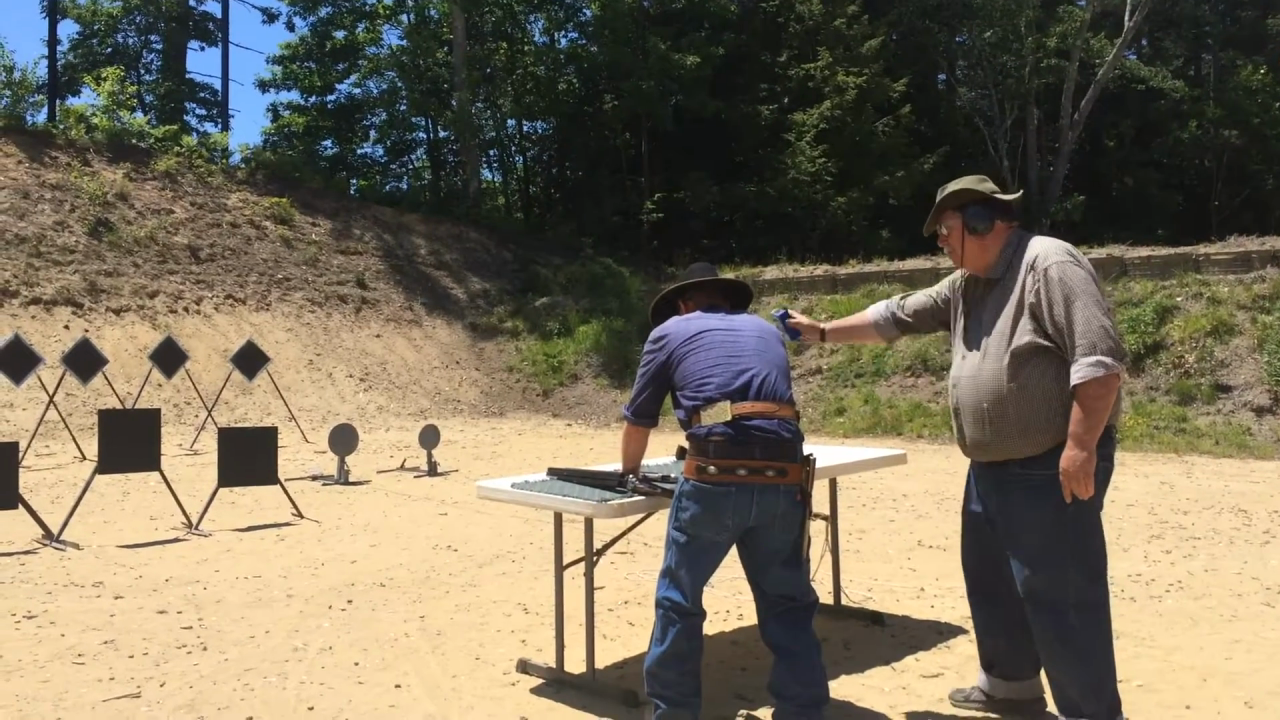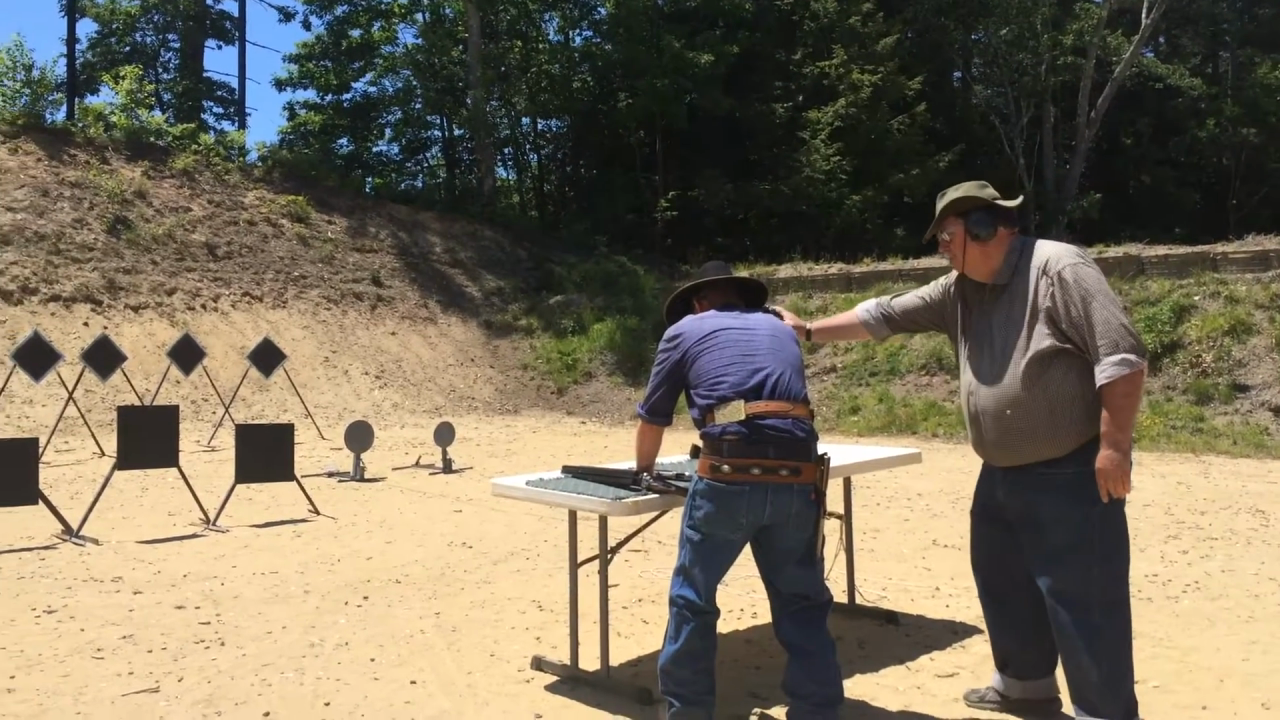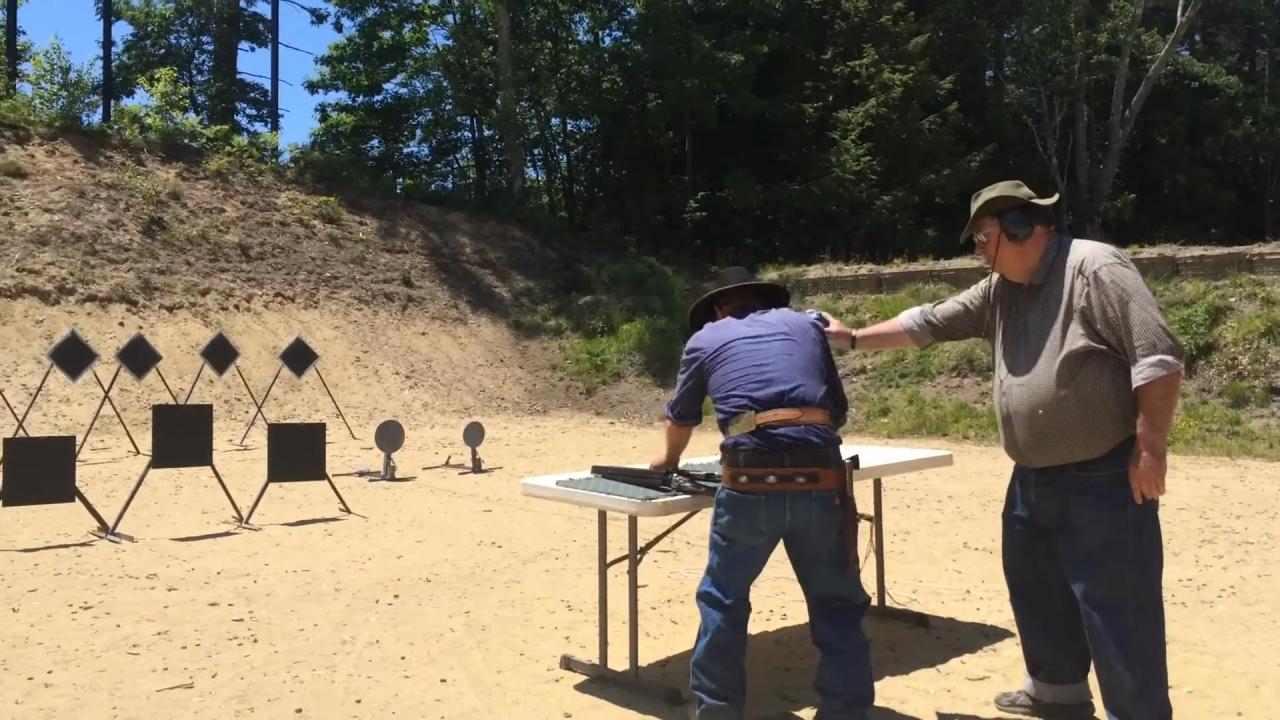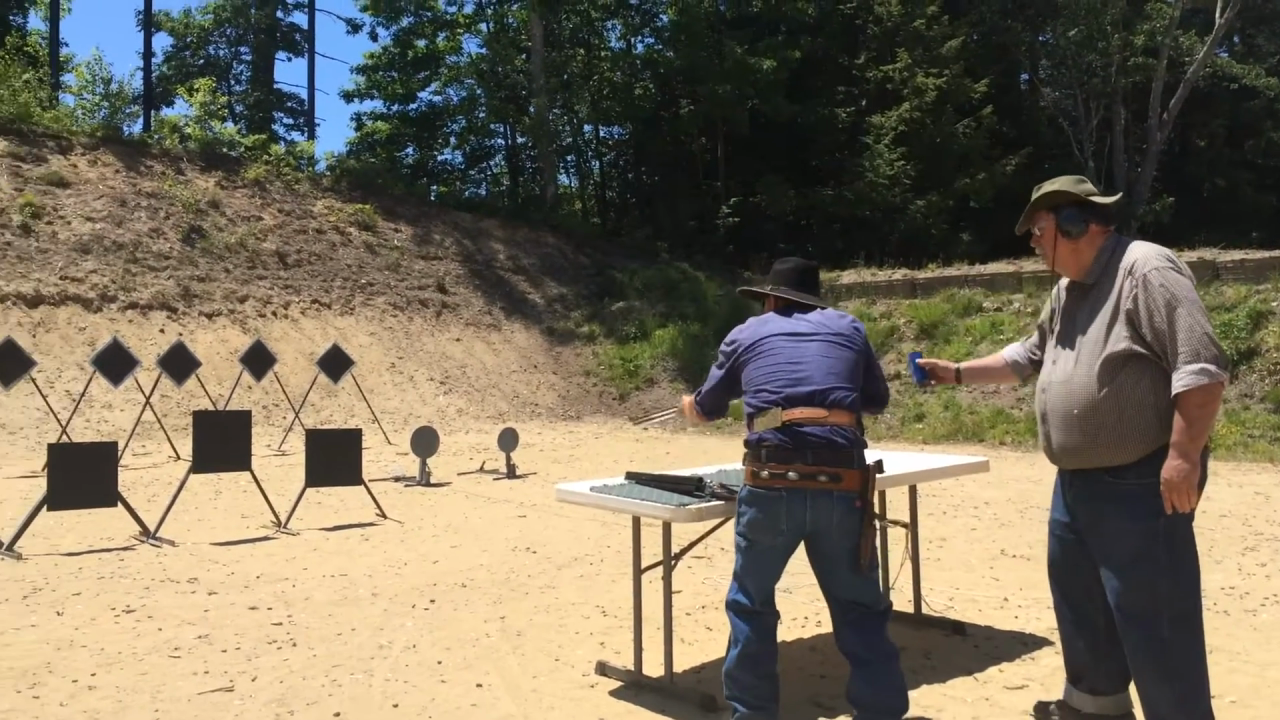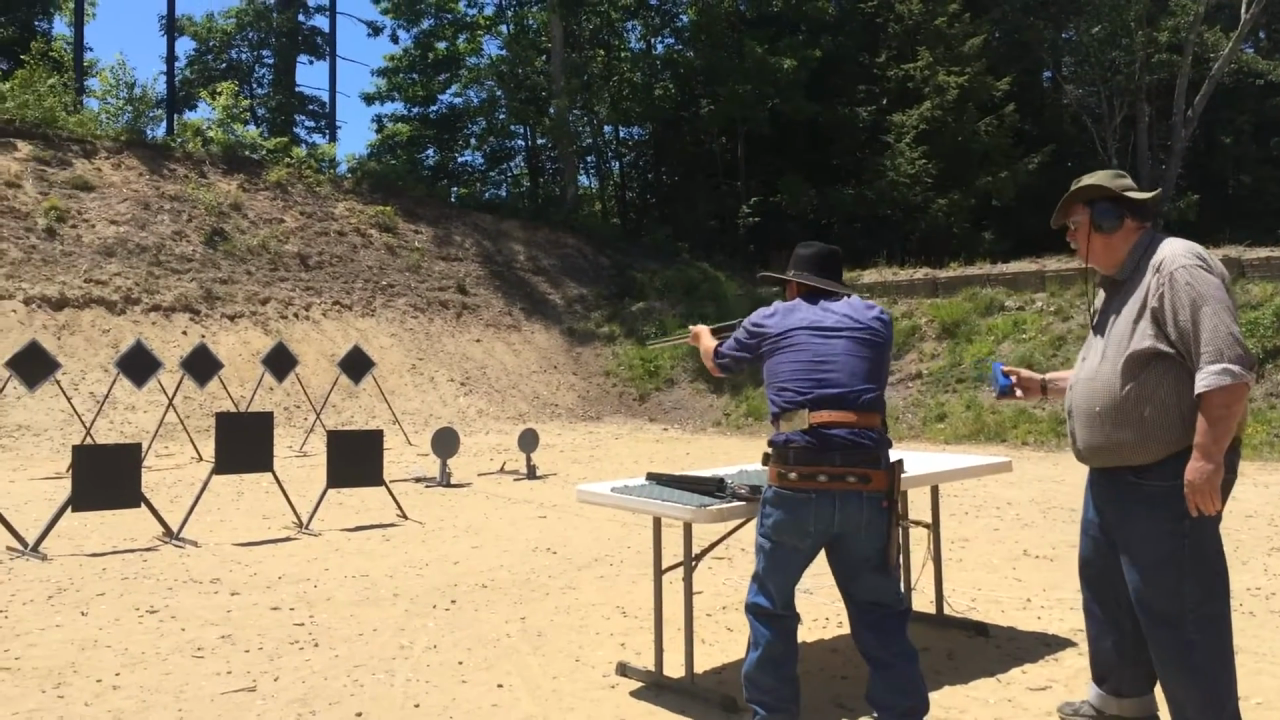
dt=0.3s
person 1, frame 1
left shoulder: (1051, 265)
right shoulder: (967, 284)
left elbow: (1100, 359)
right elbow: (898, 315)
left wrist: (1081, 447)
right wrist: (824, 331)
left hip: (1050, 470)
right hip: (992, 468)
left knee: (1059, 592)
right knee: (991, 581)
person 1, frame 2
left shoulder: (1060, 268)
right shoulder: (961, 289)
left elbow: (1122, 357)
right elbow: (886, 315)
left wrist: (1113, 446)
right wrist: (810, 330)
left hip: (1071, 470)
right hip: (1004, 471)
left knee: (1079, 593)
right knee: (1002, 580)
person 1, frame 3
left shoulder: (1096, 268)
right shoulder: (1000, 289)
left elbow: (1158, 360)
right elbow: (931, 322)
left wrist: (1149, 449)
right wrist: (857, 338)
left hip: (1103, 476)
right hip: (1034, 475)
left knee: (1114, 598)
right knee: (1035, 584)
person 1, frame 4
left shoulder: (1147, 270)
right shoulder: (1068, 290)
left elbow: (1201, 367)
right elbow: (1028, 356)
left wrist: (1183, 457)
right wrist: (957, 373)
left hip: (1141, 482)
right hip: (1077, 480)
left knee: (1149, 607)
right knee: (1077, 591)
person 1, frame 5
left shoulder: (1177, 267)
right shoulder: (1116, 286)
left elbow: (1227, 368)
left wrist: (1207, 457)
right wrist: (1043, 384)
left hip: (1168, 480)
right hip: (1113, 478)
left knee: (1176, 608)
right knee: (1107, 591)
person 2, frame 1
left shoulder: (669, 332)
right shoulder: (767, 330)
left elbow: (638, 420)
left wrist: (629, 471)
left hip: (714, 477)
right hip: (783, 477)
left knee: (678, 601)
right knee: (788, 604)
person 2, frame 2
left shoulder: (684, 331)
right shoulder: (780, 328)
left elbow: (652, 417)
left wrist: (643, 469)
left hip: (728, 476)
right hip: (796, 475)
left knee: (692, 598)
right knee: (802, 602)
person 2, frame 3
left shoulder: (704, 340)
right shoulder: (805, 325)
left elbow: (681, 417)
right elbow: (838, 409)
left wrist: (669, 458)
left hip: (750, 483)
right hip: (819, 479)
left knee: (723, 600)
right knee: (837, 603)
person 2, frame 4
left shoulder: (746, 334)
right shoulder: (849, 328)
left elbow: (706, 408)
right elbow: (877, 400)
left wrist: (688, 405)
left hip: (771, 483)
right hip: (842, 482)
left knee: (751, 605)
right knee: (861, 610)
person 2, frame 5
left shoulder: (770, 320)
right shoulder: (874, 318)
left elbow: (719, 363)
left wrist: (704, 337)
left hip: (797, 483)
right hip: (867, 483)
left knee: (771, 608)
right knee: (880, 611)
